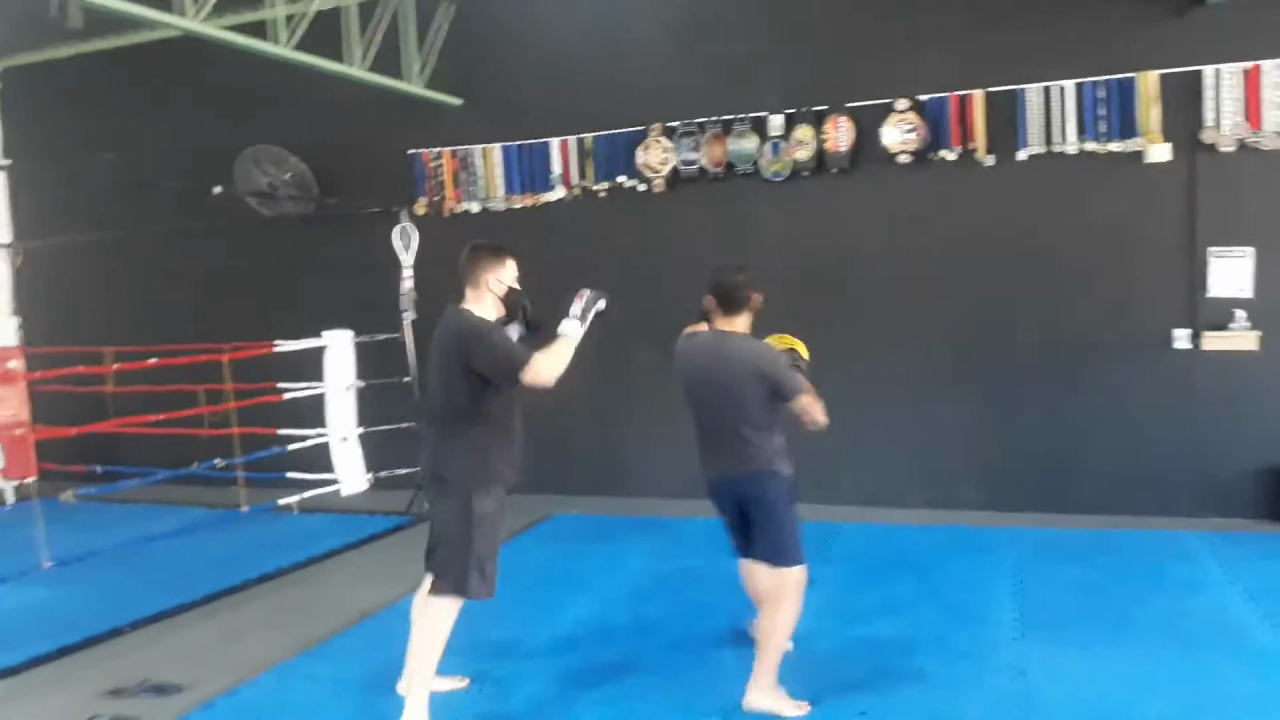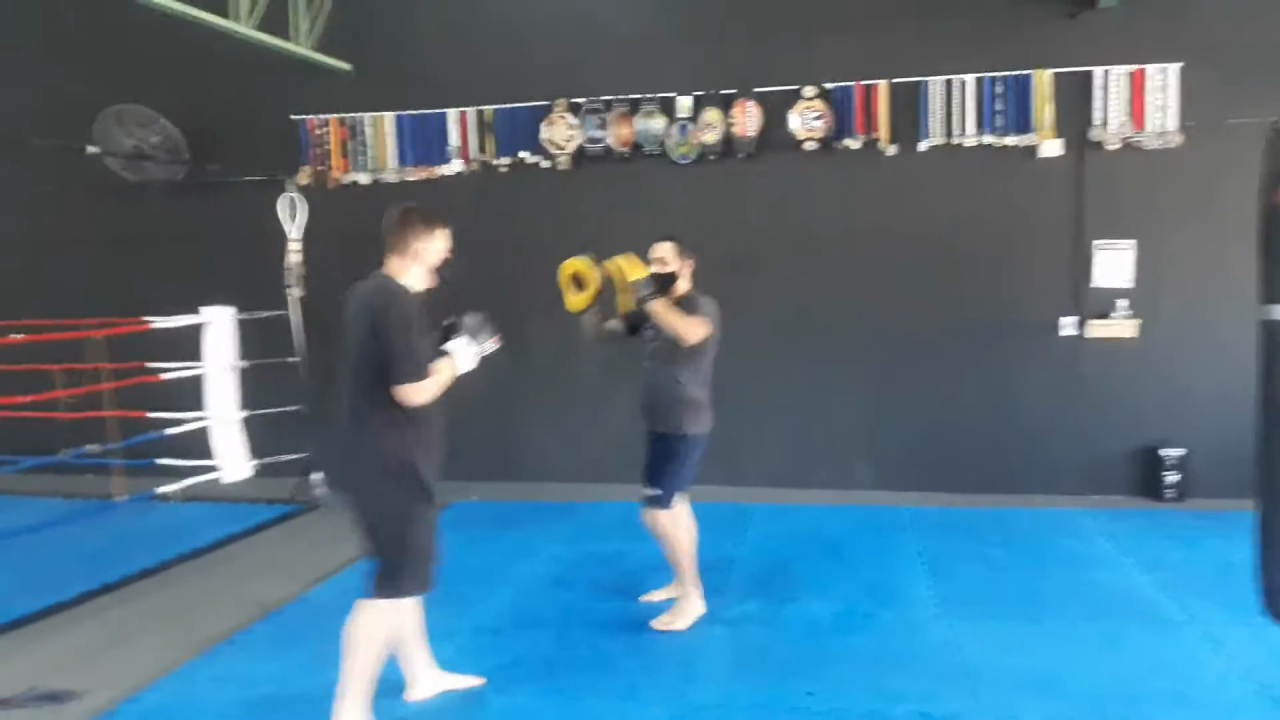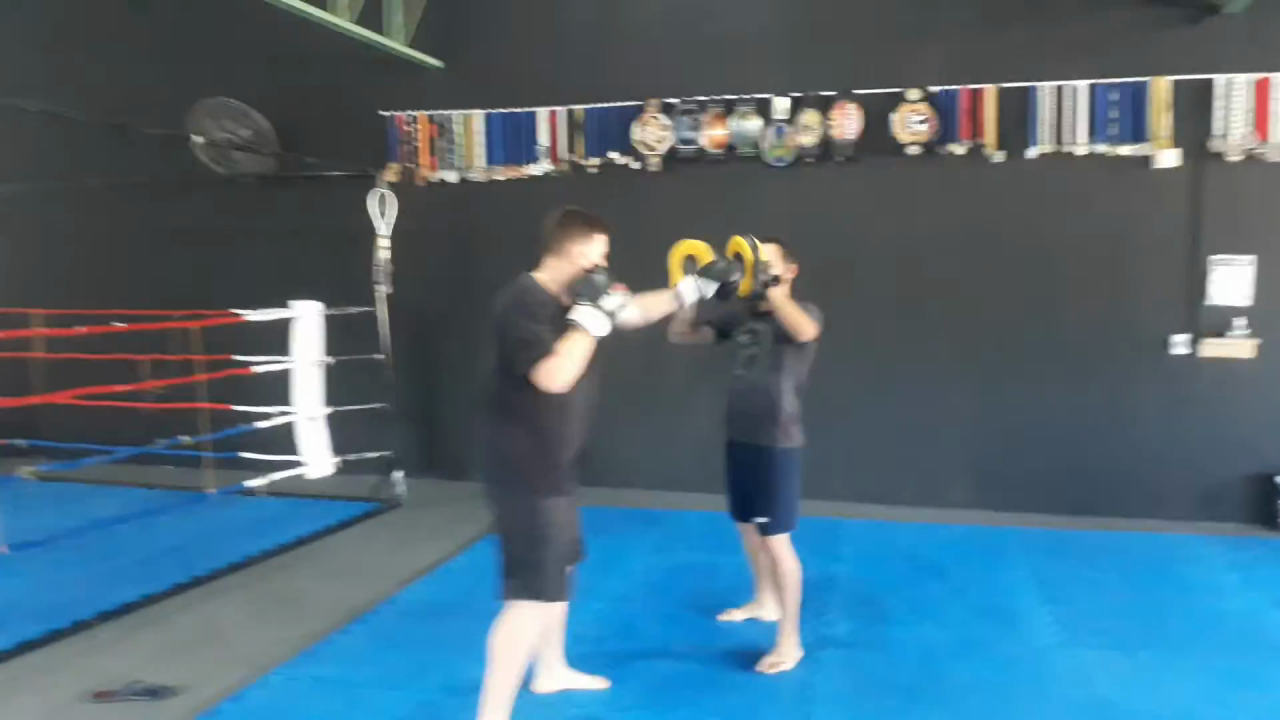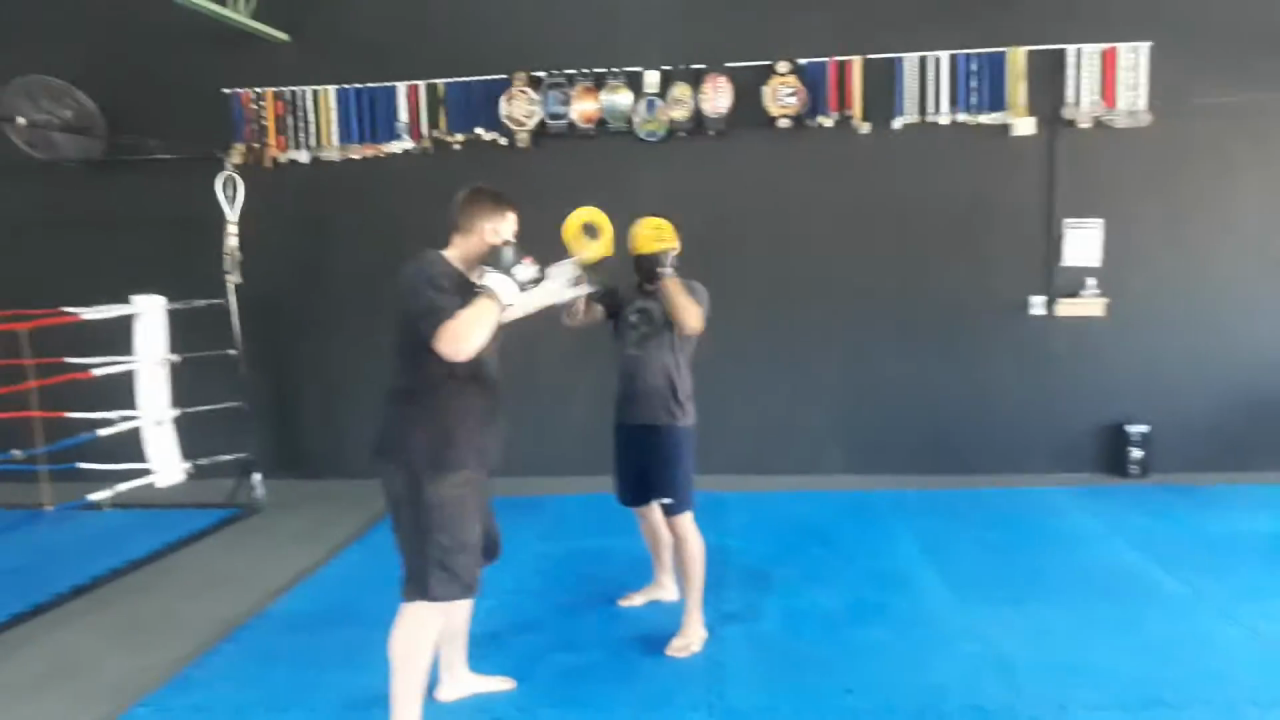
dt=0.7s
person 1, frame 1
left shoulder: (465, 327)
right shoulder: (472, 333)
left elbow: (501, 370)
right elbow: (541, 374)
left wrist: (512, 330)
right wrist: (576, 321)
left hip: (472, 474)
right hip: (467, 479)
left knee: (447, 578)
right knee: (452, 586)
left ankle: (416, 673)
person 1, frame 2
left shoulder: (367, 294)
right shoulder: (398, 304)
right elbow: (415, 391)
left wrist: (445, 346)
right wrist: (463, 350)
left hip: (368, 461)
right hip: (389, 468)
left knee: (403, 577)
right knee: (397, 585)
left ankle: (422, 673)
person 1, frame 3
left shoulder: (565, 297)
right shoulder: (524, 300)
left elbow: (625, 313)
right elbow: (554, 377)
left wrist: (691, 288)
right wrist: (588, 314)
left hip: (549, 463)
right hip: (524, 470)
left knee: (559, 566)
right knee: (534, 593)
left ankle: (551, 668)
person 1, frame 4
left shoulder: (461, 279)
right shoulder: (426, 275)
left elbow: (478, 324)
right elbow: (455, 345)
right wrist: (501, 284)
left hip: (459, 451)
right hip: (429, 456)
left knee: (465, 565)
right knee: (432, 587)
left ankle: (455, 673)
person 2, frame 1
left shoulder: (694, 345)
right shoulder: (766, 357)
right elbow: (817, 419)
left wrist: (705, 328)
right wrist: (799, 376)
left hip: (720, 476)
right hip: (765, 475)
left knee: (750, 555)
right knee: (789, 576)
left ankle: (773, 635)
person 2, frame 2
left shoulder: (700, 306)
right shoulder: (658, 311)
left elbow: (689, 334)
right elbow: (601, 331)
left wrist: (648, 299)
right wrist: (590, 305)
left hip: (684, 427)
right hip: (663, 425)
left knee: (659, 513)
right knee: (673, 504)
left ankle: (690, 596)
right ankle: (683, 583)
person 2, frame 3
left shoulder: (801, 313)
right shoulder: (738, 313)
left elbow: (806, 332)
right elbow: (682, 335)
left wrist: (768, 289)
left hip: (777, 442)
right hip: (740, 437)
left knee: (775, 538)
right knee: (748, 525)
left ankle: (790, 640)
right ankle: (764, 601)
person 2, frame 4
left shoulder: (688, 290)
right shoulder: (622, 295)
left elbow: (690, 324)
right elbow: (575, 318)
left wrist: (664, 273)
left hip: (670, 421)
right hip: (629, 418)
left knee: (679, 518)
right knee: (644, 506)
left ankle: (694, 621)
right ankle: (663, 582)
